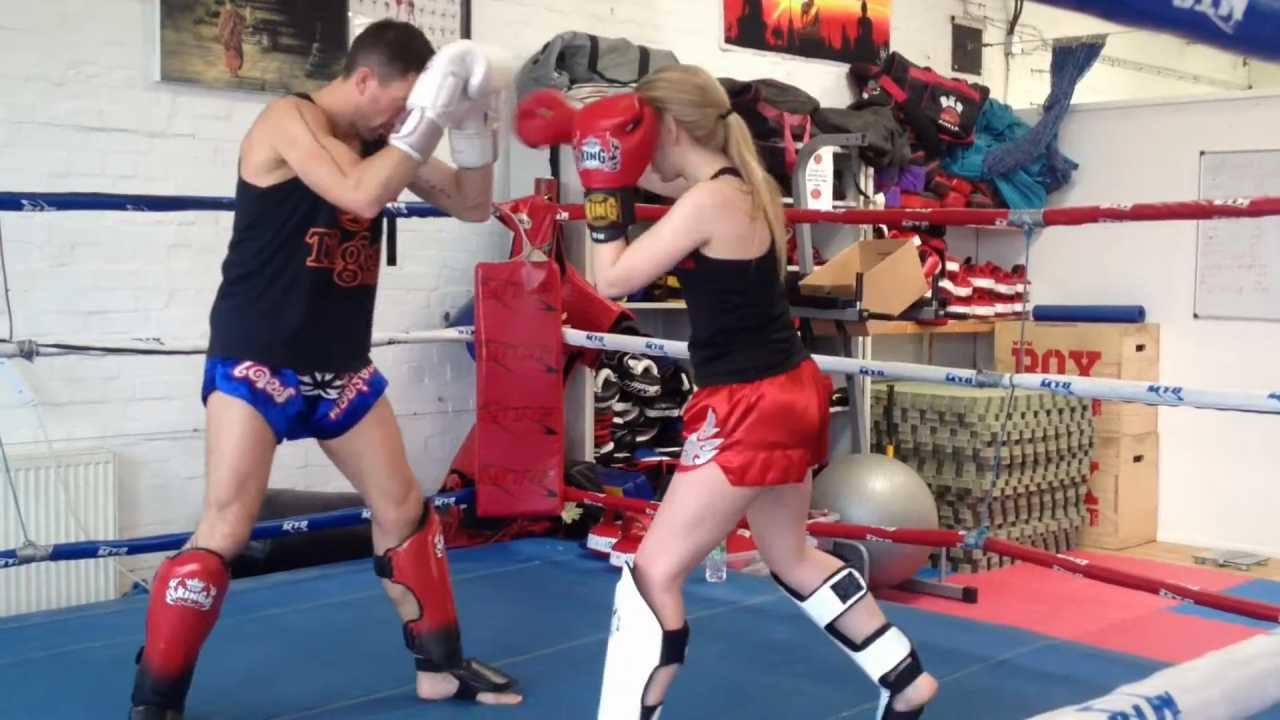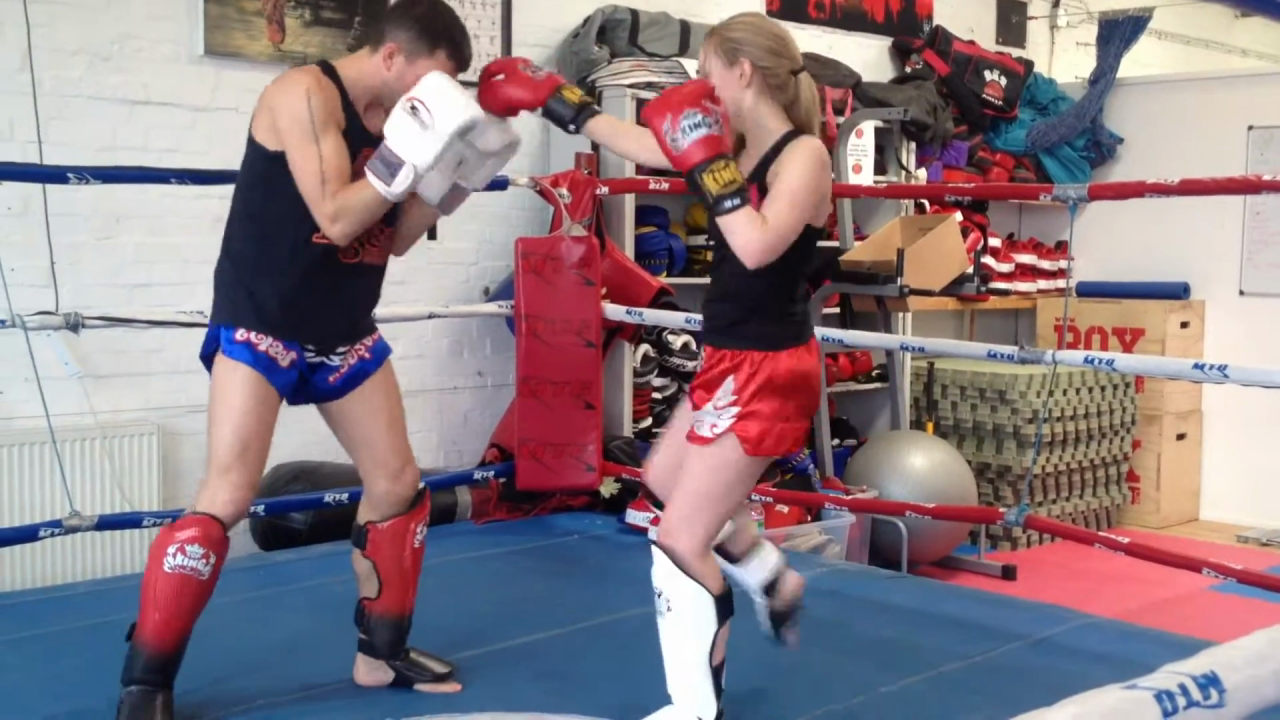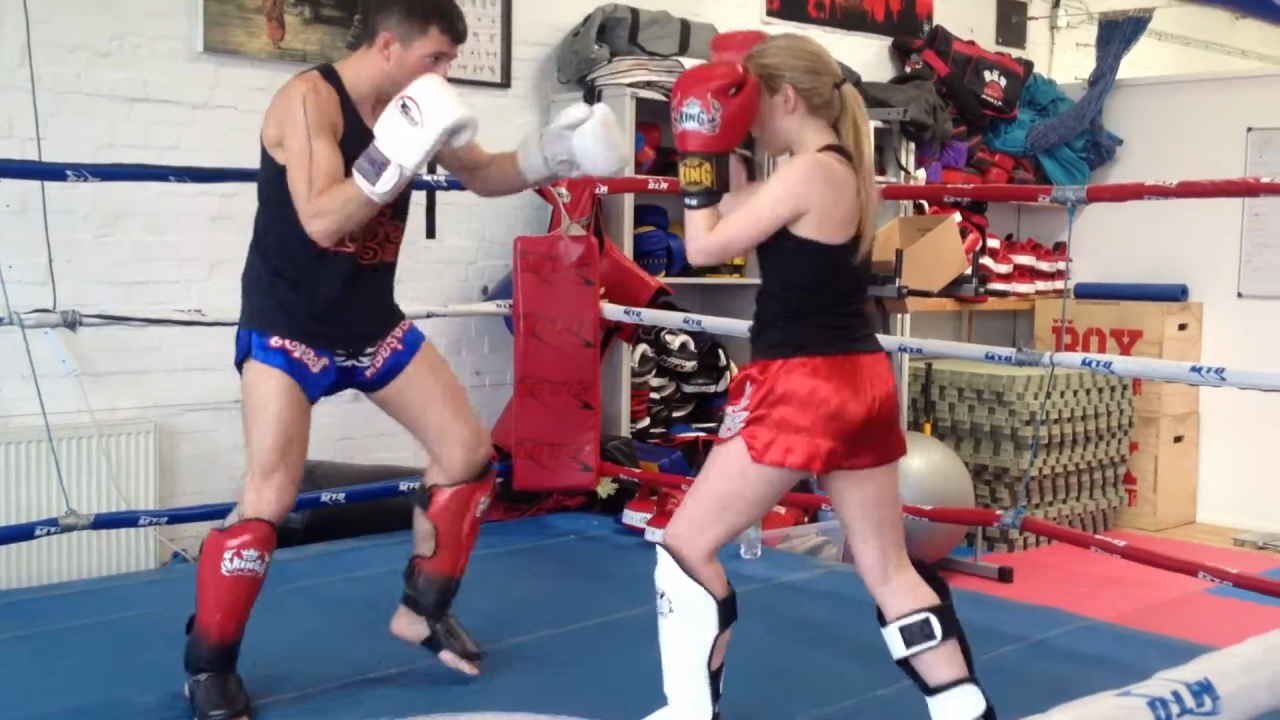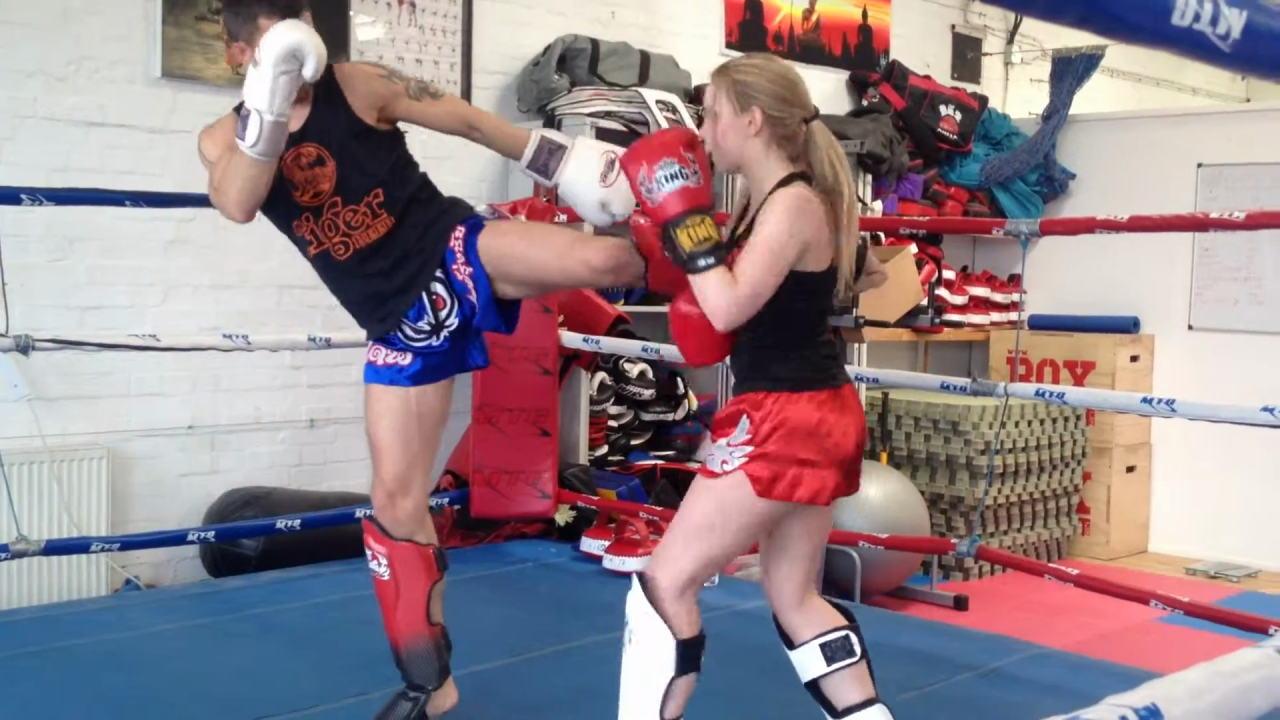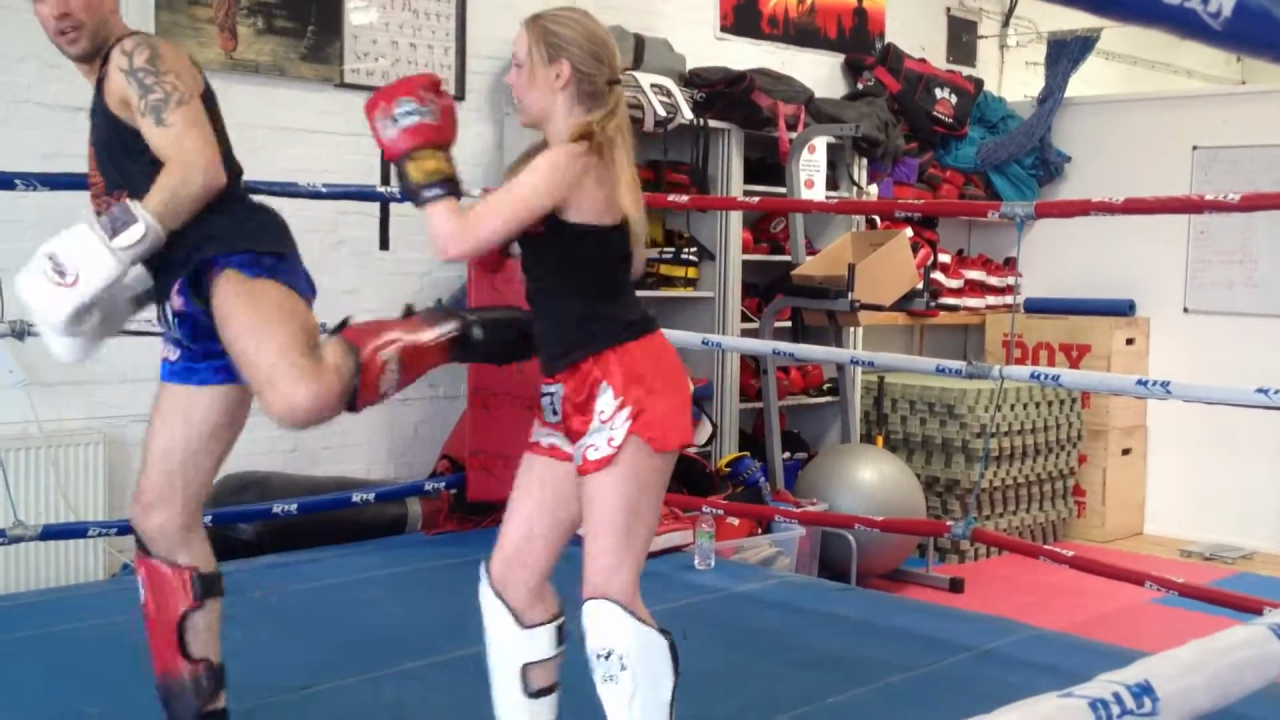
dt=1s
person 1, frame 1
left shoulder: (385, 137)
right shoulder: (289, 119)
left elbow: (472, 205)
right elbow: (359, 194)
left wrist: (473, 121)
right wrist: (429, 117)
left hip: (342, 364)
right hip: (257, 358)
left knee: (404, 512)
right knee: (224, 531)
person 1, frame 2
left shoulder: (395, 114)
right shoulder: (306, 94)
left elbow: (396, 234)
right elbow: (336, 220)
left wrist: (459, 165)
right wrist: (412, 150)
left hip: (344, 331)
right hip: (261, 323)
left knee: (398, 486)
right knee: (225, 500)
left ankle: (381, 650)
person 1, frame 3
left shoulder: (415, 102)
right shoulder: (309, 99)
left elbow: (485, 176)
right elbow: (322, 222)
left wrist: (554, 152)
right wrist: (398, 152)
left hip: (372, 322)
right hip: (287, 326)
left knee: (467, 454)
right knee: (269, 499)
left ankle: (423, 610)
person 1, frame 4
left shoulder: (358, 84)
right shoulder: (222, 140)
left elbow: (468, 119)
right elbow: (239, 204)
left wrist: (559, 158)
right wrist: (269, 108)
left hip: (455, 248)
right hip: (403, 322)
left knee: (595, 256)
right knee: (396, 499)
person 1, frame 5
left shoulder: (138, 59)
right shoulder: (110, 97)
left elbow: (203, 173)
left wrist: (110, 249)
right wrist: (109, 299)
left hip: (237, 263)
right hip: (197, 312)
left knee: (299, 396)
right knee: (162, 514)
left ankle: (462, 333)
person 2, frame 1
left shoulder: (710, 202)
right shoulder: (745, 187)
left elbow: (612, 280)
right elbow: (671, 185)
left wrist: (603, 182)
left hip: (748, 407)
right hip: (790, 391)
left knee: (655, 573)
right knee: (790, 554)
person 2, frame 2
left shoulder: (805, 154)
right shoulder: (741, 145)
left elbow: (757, 249)
right elbow: (642, 146)
left wrist: (709, 164)
right wrist: (552, 99)
left hip: (765, 373)
right hip: (742, 366)
left knee: (681, 541)
right knee: (665, 478)
right ankle: (771, 578)
person 2, frame 3
left shoulder: (810, 173)
right shoulder: (843, 167)
left elbow: (702, 247)
right elbow: (748, 208)
left wrist: (700, 147)
right wrist: (721, 151)
left hip: (799, 386)
right hip: (858, 380)
left knee: (687, 544)
right knee: (884, 570)
person 2, frame 4
left shoulder: (791, 206)
right shoulder: (784, 198)
left elbow: (725, 310)
left wrist: (681, 214)
left hip: (784, 419)
right hip: (815, 415)
left knee: (666, 582)
right knee: (792, 595)
person 2, frame 5
left shoulder: (575, 161)
right shoulder: (563, 157)
left elbow: (459, 239)
left wrist: (416, 152)
left hip: (620, 384)
right hip: (570, 388)
left knee: (608, 590)
right knee: (511, 573)
